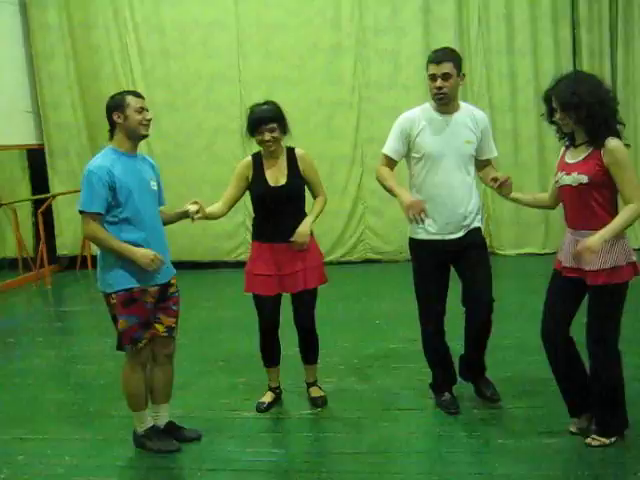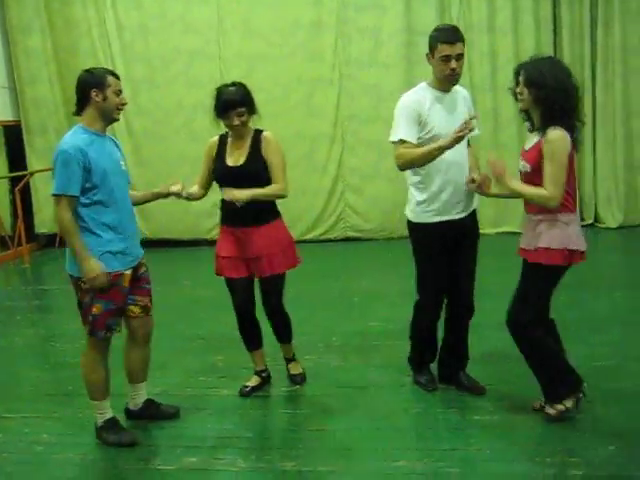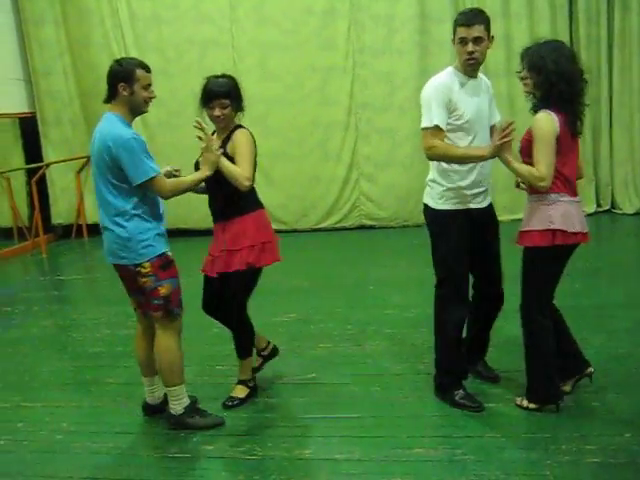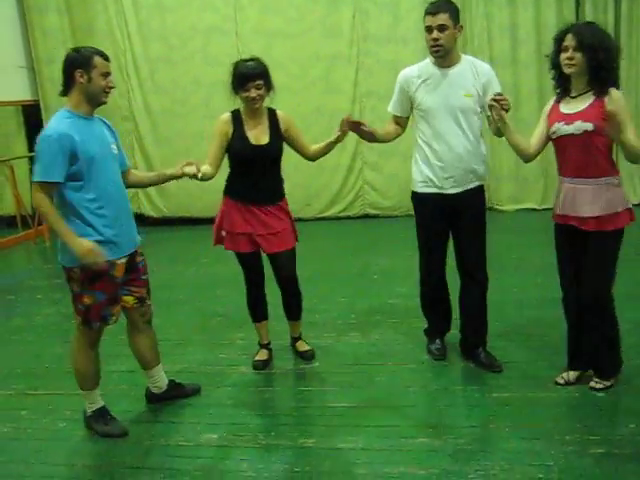
dt=0.7s
person 1, frame 1
left shoulder: (477, 119)
right shoulder: (410, 121)
left elbow: (485, 165)
right elbow: (383, 169)
left wrist: (497, 178)
right wrist: (403, 195)
left hip: (468, 232)
right hip: (426, 237)
left knee: (481, 306)
right knee: (431, 317)
left ankle: (474, 368)
right ankle: (443, 385)
person 1, frame 2
left shoulder: (463, 97)
right shoulder: (412, 102)
right elbow: (402, 159)
left wrist: (476, 173)
right wrist: (447, 142)
left hip: (465, 215)
right hip: (428, 219)
left knee: (463, 299)
right knee: (431, 297)
left ankle: (453, 367)
right ankle: (421, 362)
person 1, frame 3
left shoulder: (484, 85)
right shoulder: (439, 86)
right elbow: (432, 147)
right wrist: (483, 153)
left hip: (482, 205)
right hip: (447, 207)
left knee: (492, 289)
right knee: (453, 295)
left ankle: (473, 355)
right ankle: (448, 380)
person 1, frame 4
left shoulder: (481, 72)
right shoulder: (410, 77)
left elbow: (498, 129)
right elbow: (397, 125)
right wrist: (370, 132)
left hip: (470, 188)
right hip: (428, 189)
left knee: (474, 270)
right knee: (431, 269)
left ankle: (475, 343)
right ankle: (436, 332)
person 2, frame 1
left shoulder: (148, 165)
right shoulder: (100, 169)
right elbow: (91, 226)
left wrist: (182, 213)
right wrist: (132, 252)
left hip: (162, 276)
right hip: (126, 281)
left knee: (165, 349)
right knee: (138, 356)
left ankle: (162, 421)
right ankle: (143, 429)
person 2, frame 2
left shoulder: (111, 143)
right shoulder: (72, 148)
right elbow: (63, 211)
left wrist: (160, 193)
right wrist: (85, 260)
left hip: (130, 257)
right hip: (100, 265)
left knee: (142, 329)
right knee: (99, 343)
left ankle: (139, 402)
right ankle: (104, 419)
person 2, frame 3
left shoulder: (112, 130)
right shoulder: (122, 137)
right elbow: (163, 189)
left wrist: (160, 175)
right wrist: (202, 173)
left hip: (131, 244)
right hip: (142, 248)
left knee: (149, 322)
right knee: (168, 324)
left ankle: (155, 397)
right ankle: (179, 408)
person 2, frame 4
left shoulder: (103, 127)
right shoulder: (58, 133)
left elbow: (126, 177)
right elbow: (41, 195)
left wrist: (171, 174)
right wrist: (72, 240)
left hip: (125, 245)
right hip: (91, 255)
left knee: (140, 316)
right knee: (90, 332)
left ankle: (159, 386)
right ankle: (93, 408)
person 3, frame 1
right shoulder: (567, 150)
right elbow: (553, 199)
left wrist: (600, 237)
right wrist: (512, 196)
left hip: (608, 257)
right hip: (571, 254)
left knee: (601, 342)
right knee: (552, 331)
right ankle: (583, 405)
person 3, frame 2
left shoulder: (556, 136)
right shoulder: (536, 132)
left elbow: (551, 197)
left wrist: (507, 182)
right wrist: (494, 188)
left hip: (556, 238)
right hip: (538, 236)
left knee: (521, 318)
right knee: (535, 317)
left ankle: (566, 385)
right ankle: (559, 391)
person 3, frame 3
left shoulder: (545, 119)
right shoulder: (564, 117)
left elbow: (543, 178)
left wrist: (507, 158)
right wrist: (531, 181)
left hip: (549, 220)
right hip: (563, 217)
left knee: (533, 307)
right knee: (542, 301)
left ankle: (543, 391)
right ankle: (573, 366)
person 3, frame 4
right shoulder: (555, 104)
right elbow: (529, 153)
right wrist: (503, 124)
left hip: (604, 204)
right hip: (568, 204)
left knee: (596, 289)
right knee: (571, 289)
left ankle: (607, 365)
right ankle: (579, 361)
person 4, frame 1
left shoulder: (300, 158)
right shoulder: (248, 165)
left elbow: (321, 197)
right elbow: (223, 207)
left wrist: (308, 222)
right wrist: (203, 212)
left hip: (300, 251)
right hip: (265, 253)
left knee: (305, 320)
right knee: (267, 323)
left ankle: (312, 382)
right ankle: (273, 387)
person 4, frame 2
left shoulder: (266, 140)
right shoulder: (215, 145)
left elbow: (282, 188)
right elbow: (201, 187)
left wrist: (247, 193)
right wrist: (186, 193)
left hip: (267, 233)
right hip: (232, 236)
left knee: (272, 304)
right knee: (242, 307)
left ankle: (290, 358)
right ankle: (260, 370)
person 4, frame 3
left shoulder: (242, 136)
right shoulder: (213, 136)
left elbow: (243, 181)
left wrist: (214, 152)
left hip: (248, 229)
right hip: (225, 231)
left knee: (234, 303)
right knee: (212, 304)
left ankle: (246, 380)
right ankle: (263, 345)
person 4, frame 4
left shoulder: (280, 119)
right shoulder: (227, 122)
left elbow: (310, 153)
right elbow: (211, 170)
left wrist: (336, 138)
right wrist: (197, 172)
left hip: (274, 210)
right hip: (239, 212)
left knee: (288, 278)
right knee: (253, 279)
left ankle: (296, 337)
right ankle: (264, 344)
